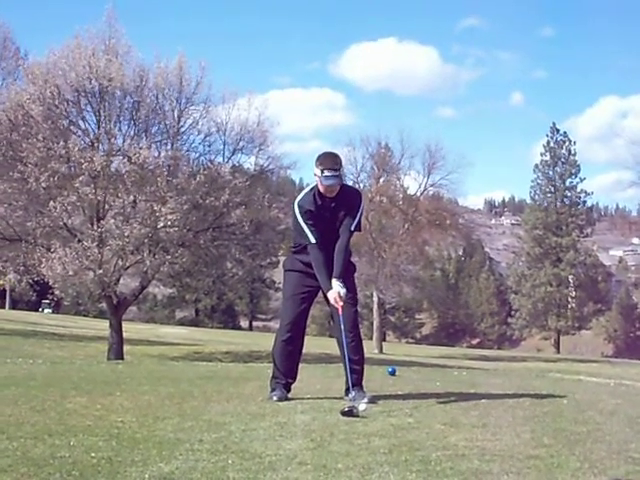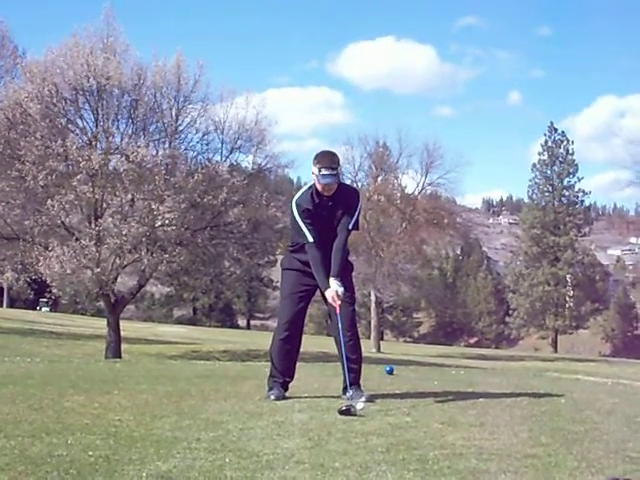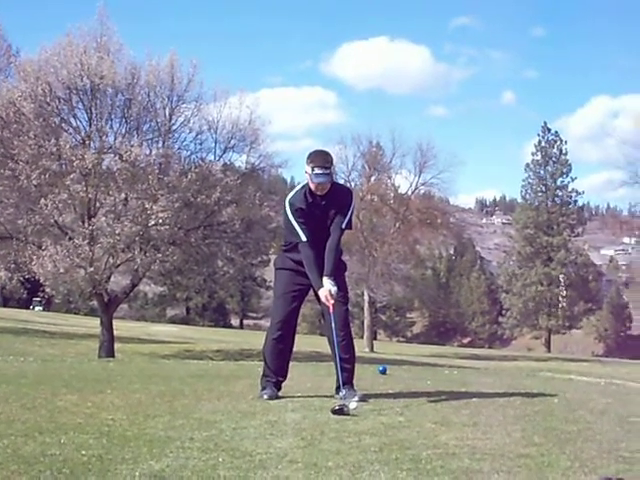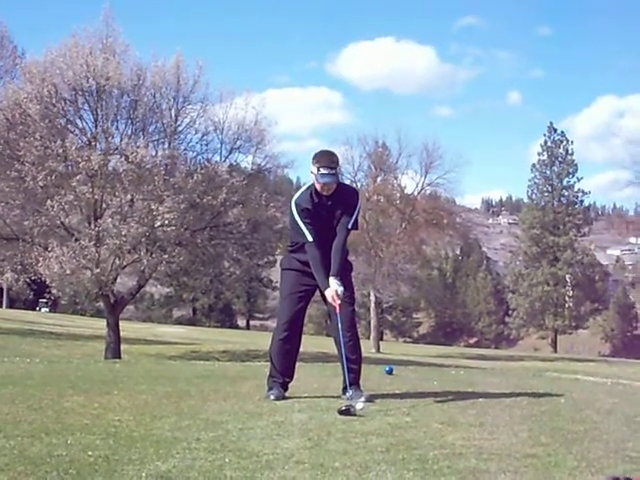
dt=0.1s
person 1, frame 1
left shoulder: (353, 197)
right shoulder: (303, 202)
left elbow: (344, 240)
right elbow: (315, 247)
left wrist: (337, 280)
right wrist: (327, 287)
left hip: (339, 267)
right hip: (303, 265)
left knee: (349, 323)
right knee: (290, 323)
left ankle: (355, 386)
right ankle: (280, 384)
person 1, frame 2
left shoulder: (351, 196)
right shoulder: (301, 201)
left elbow: (341, 239)
right elbow: (312, 246)
left wrist: (335, 279)
right wrist: (325, 286)
left hip: (337, 266)
right hip: (300, 264)
left knee: (347, 322)
right knee: (288, 321)
left ankle: (352, 385)
right ankle: (277, 383)
person 1, frame 3
left shoulder: (344, 195)
right shoulder: (294, 201)
left elbow: (334, 238)
right elbow: (306, 245)
left wrist: (328, 278)
right wrist: (318, 285)
left hip: (330, 265)
right hip: (294, 264)
left knee: (340, 322)
right knee: (281, 321)
left ankle: (346, 385)
right ankle: (270, 382)
person 1, frame 4
left shoulder: (350, 196)
right shoulder: (300, 201)
left elbow: (341, 239)
right elbow: (312, 246)
left wrist: (335, 278)
right wrist: (325, 285)
left hip: (336, 267)
right hip: (300, 264)
left knee: (346, 322)
right knee: (287, 321)
left ankle: (352, 386)
right ankle: (277, 383)
